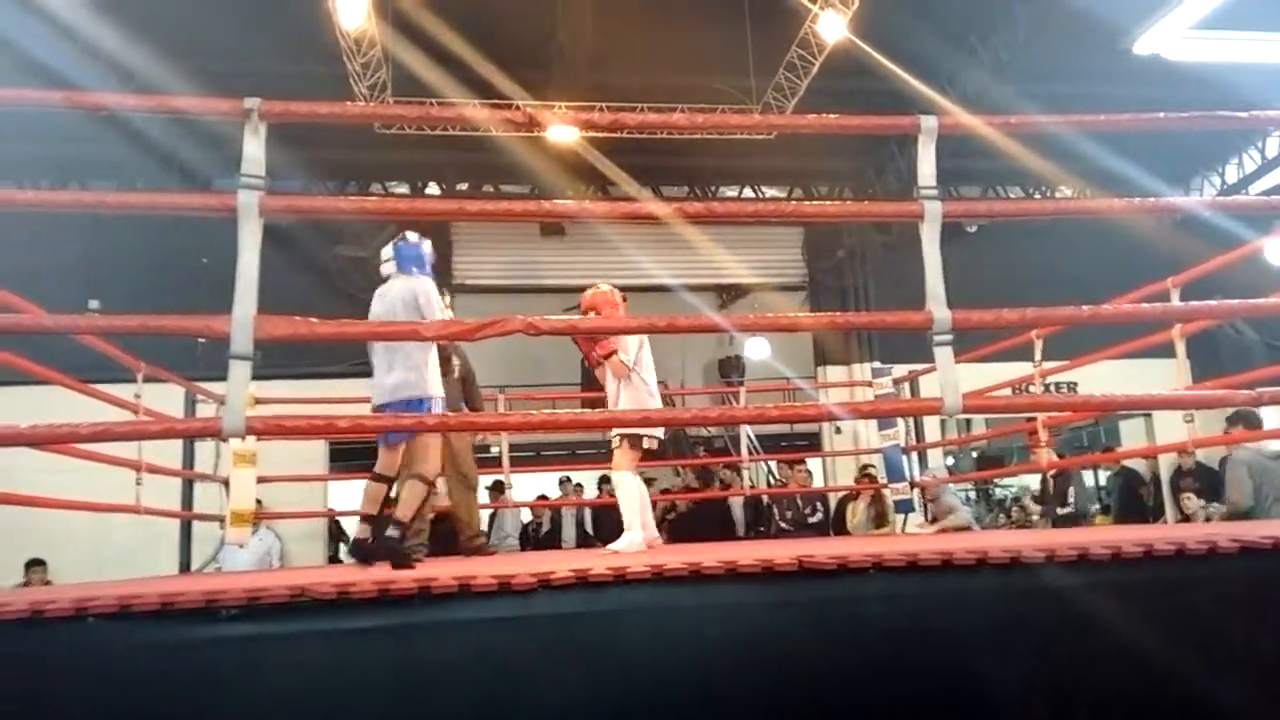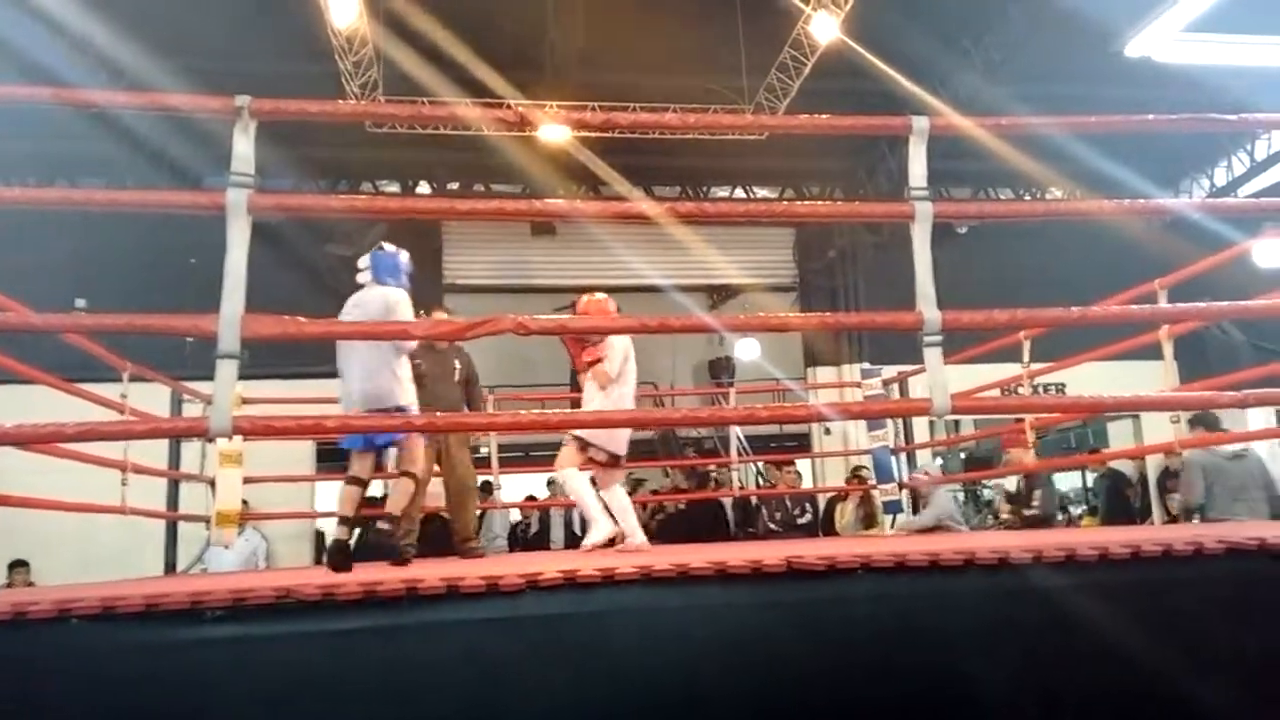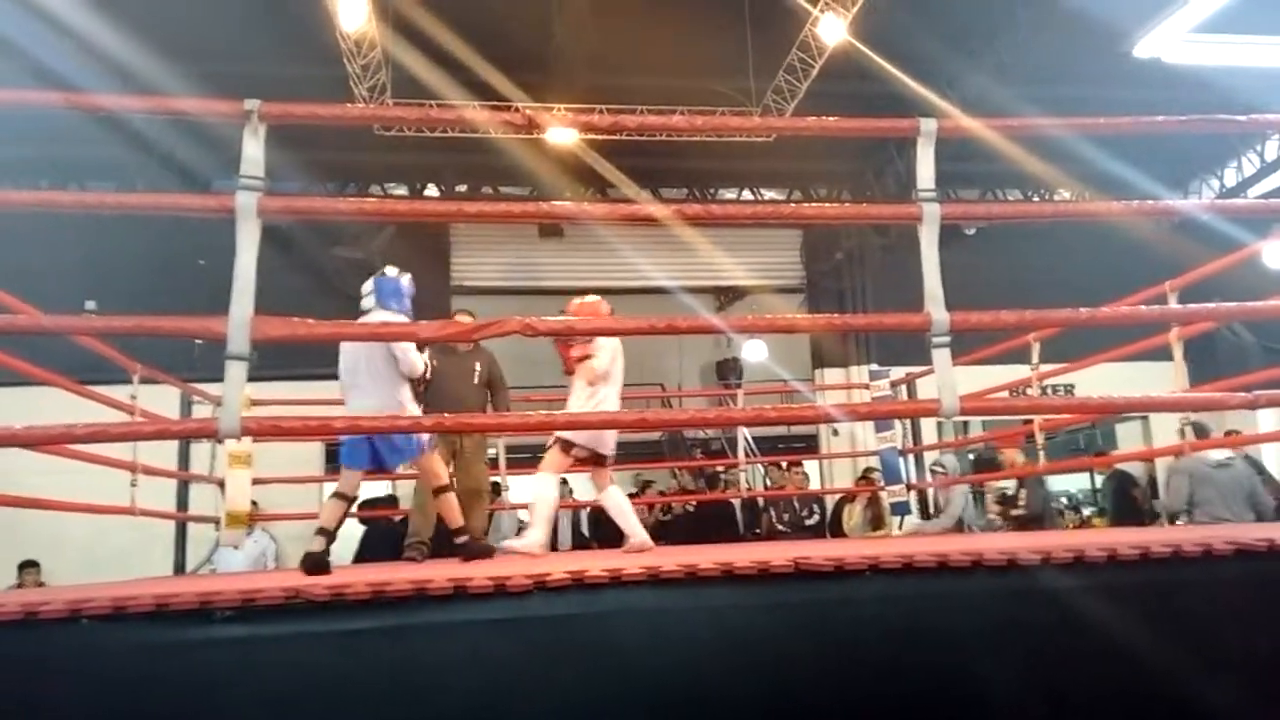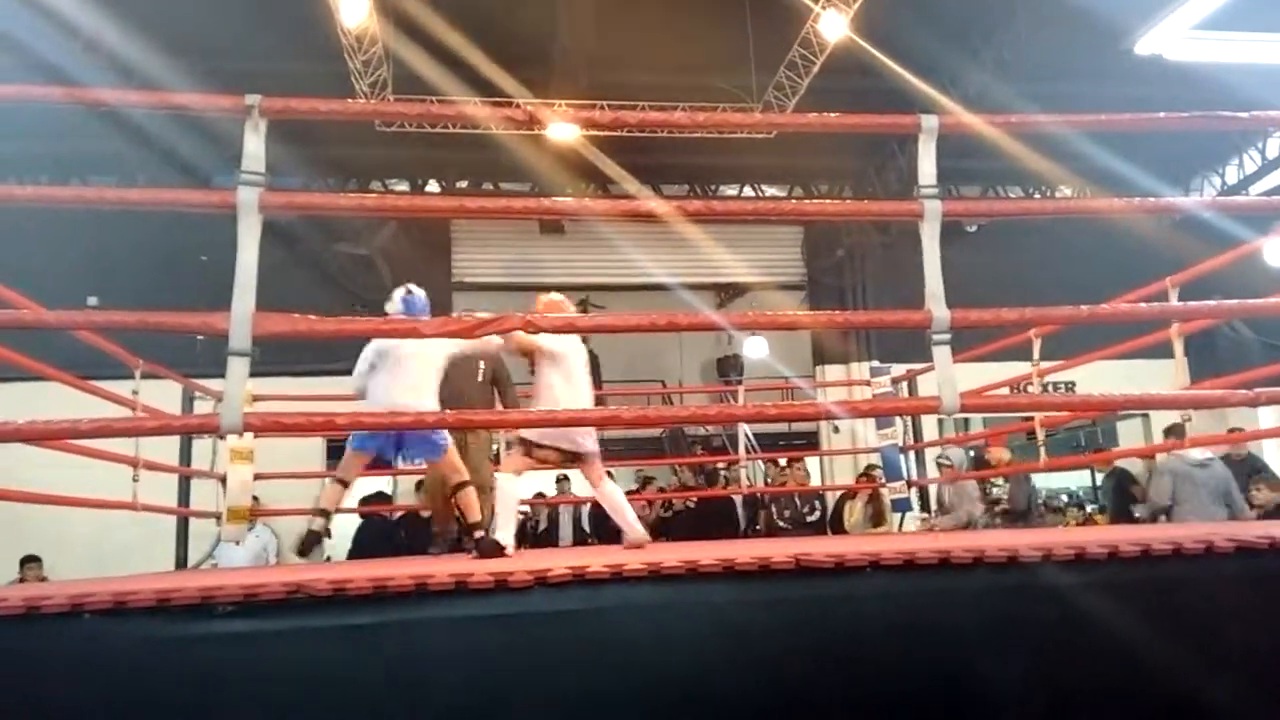
dt=0.2s
person 1, frame 1
left shoulder: (379, 296)
right shoulder: (422, 287)
right wrist: (446, 314)
left hip: (386, 390)
right hip: (418, 388)
left knee: (386, 465)
right knee: (426, 464)
left ankle: (363, 537)
right ankle: (391, 535)
person 1, frame 2
left shoulder: (350, 306)
right shoulder: (394, 297)
left elbow: (344, 358)
right elbow: (407, 343)
left hip: (355, 396)
right hip: (391, 393)
left knee: (359, 470)
right knee: (413, 462)
left ankle: (340, 541)
right ankle: (385, 530)
person 1, frame 3
right shoulder: (393, 323)
left elbow: (345, 385)
right elbow: (411, 368)
right wrist: (423, 359)
right hip: (396, 416)
left knee: (345, 490)
right knee: (437, 477)
left ankle: (316, 553)
right ankle: (465, 542)
person 1, frame 4
left shoulder: (382, 342)
right shoulder: (443, 339)
left elbow: (358, 384)
right elbow: (483, 343)
right wrist: (499, 340)
left hip: (380, 415)
right hip: (420, 415)
left knee: (345, 472)
right knee: (457, 475)
left ankle: (315, 530)
right ankle: (481, 539)
person 2, frame 1
right shoulder: (613, 334)
left elbow: (621, 370)
right elbow: (607, 379)
left wrist: (602, 340)
right wrist: (589, 350)
left hip: (637, 410)
right hip: (627, 411)
left knee: (621, 469)
right knee: (627, 472)
left ankle: (633, 533)
right ankle: (648, 531)
person 2, frame 2
left shoulder: (617, 339)
right shoulder: (603, 344)
left elbow: (604, 380)
right elbow: (591, 385)
left wrist: (590, 347)
right wrist: (577, 356)
right hip: (611, 424)
left knee: (565, 466)
right knee: (609, 482)
left ankle: (601, 523)
right ankle: (636, 536)
person 2, frame 3
left shoulder: (608, 342)
right shoulder: (592, 346)
left elbow: (593, 376)
right elbow: (579, 383)
left wrist: (578, 347)
right wrist: (568, 356)
right hip: (597, 426)
left knee: (547, 471)
right knee: (604, 485)
left ankle: (536, 537)
right ankle: (639, 536)
person 2, frame 4
left shoulder: (552, 337)
right shoulder: (574, 343)
left elbow: (525, 342)
right wrist: (532, 355)
right hip: (580, 422)
left knee: (508, 470)
right knee: (599, 480)
left ankle: (503, 538)
right ankle: (634, 530)
person 3, frame 1
left shoulder: (456, 352)
left elbow: (471, 387)
left wrist: (481, 416)
left hip: (453, 428)
left knee: (465, 481)
left ankle: (472, 538)
person 3, frame 2
left shoulder: (461, 356)
right shoulder: (413, 353)
left elbow: (473, 390)
left hip: (455, 432)
left knee: (463, 485)
right knee: (413, 486)
left ankle: (465, 541)
right ankle: (404, 544)
person 3, frame 3
left shoulder: (484, 356)
right shoulder: (433, 352)
left elbow: (499, 389)
left wrist: (501, 415)
left hip: (472, 433)
right hip: (437, 431)
left knee: (475, 488)
right ankle: (417, 543)
person 3, frame 4
left shoulder: (491, 357)
left elbow: (506, 388)
left hip: (479, 431)
left knee: (480, 483)
right knee: (438, 483)
right ankle: (443, 535)
